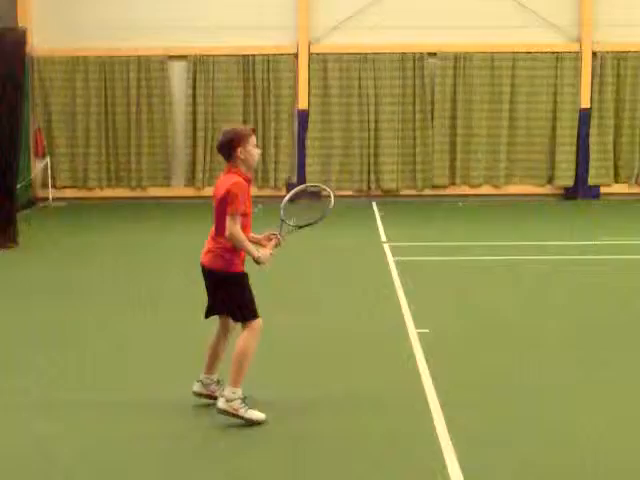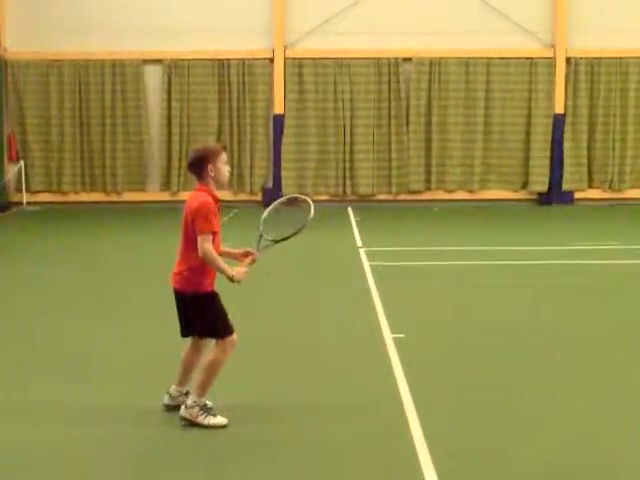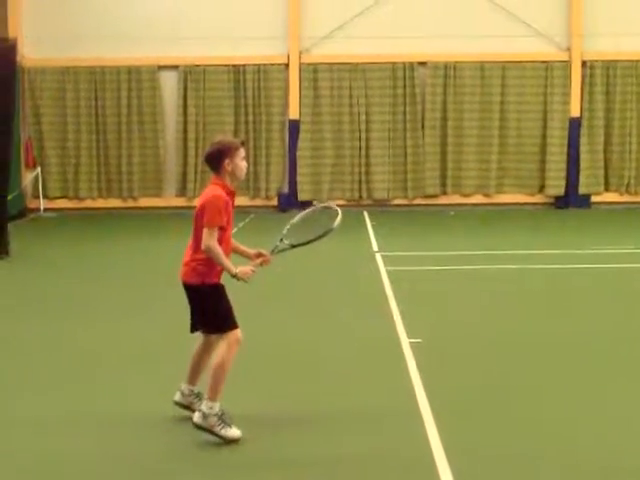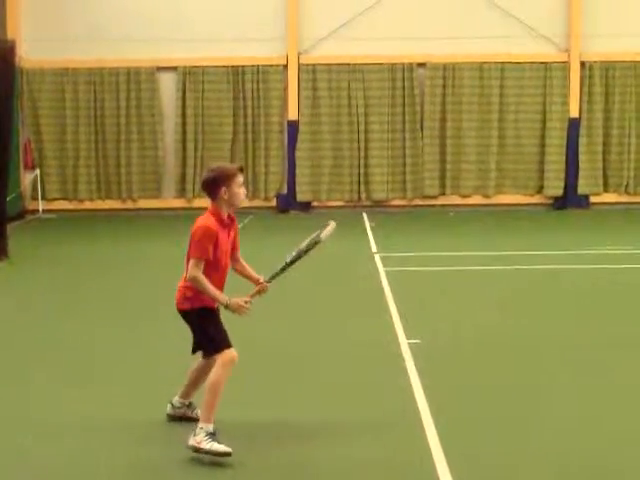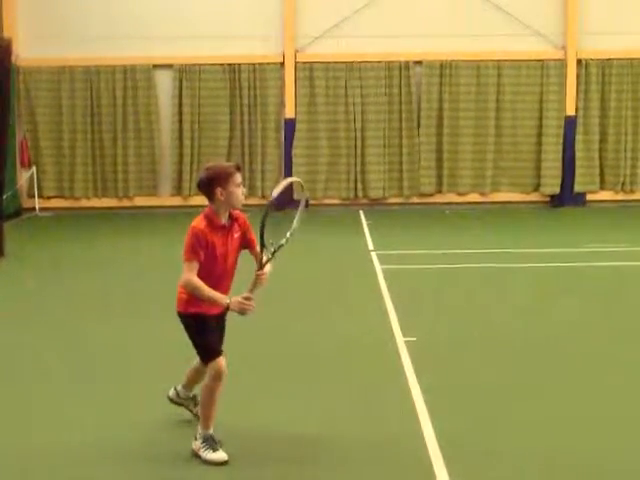
dt=0.7s
person 1, frame 1
left shoulder: (227, 180)
right shoulder: (237, 185)
right elbow: (232, 232)
left wrist: (257, 238)
right wrist: (256, 254)
left hip: (214, 261)
right hip: (226, 265)
left knee: (226, 324)
right knee: (252, 325)
left ankle: (207, 382)
right ankle: (232, 397)
person 1, frame 2
left shoulder: (198, 199)
right shoulder: (205, 203)
right elbow: (204, 251)
left wrist: (234, 253)
right wrist: (231, 273)
left hip: (186, 281)
right hip: (197, 284)
left knee: (200, 339)
right knee: (227, 340)
left ankle: (177, 393)
right ankle: (194, 405)
person 1, frame 3
left shoulder: (220, 194)
right shoulder: (217, 197)
right elbow: (209, 244)
left wrist: (249, 253)
right wrist: (235, 270)
left hip: (198, 275)
right hip: (203, 276)
left knee: (212, 337)
right knee: (232, 337)
left ankle: (188, 392)
right ankle: (209, 412)
person 1, frame 4
left shoulder: (229, 222)
right shoulder: (207, 227)
left elbow: (235, 259)
right elbow: (194, 275)
left wrist: (256, 279)
right wrist: (227, 302)
left hip: (204, 301)
right hip: (195, 301)
left knee: (212, 357)
right knee: (227, 357)
left ankle: (180, 404)
right ankle: (203, 433)
person 1, frame 5
left shoulder: (239, 221)
right shoulder: (199, 230)
left elbow: (260, 253)
right elbow: (188, 279)
left wrist: (264, 268)
right wrist: (228, 301)
left hip: (218, 305)
right hip: (195, 307)
left knee: (209, 359)
right knee: (218, 367)
left ankle: (183, 392)
right ankle: (203, 437)
